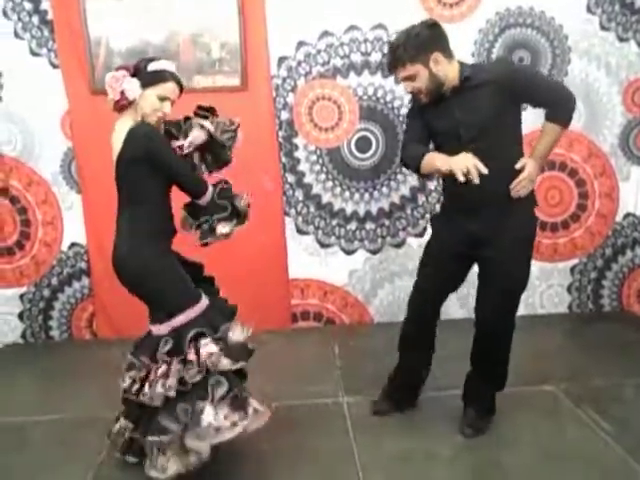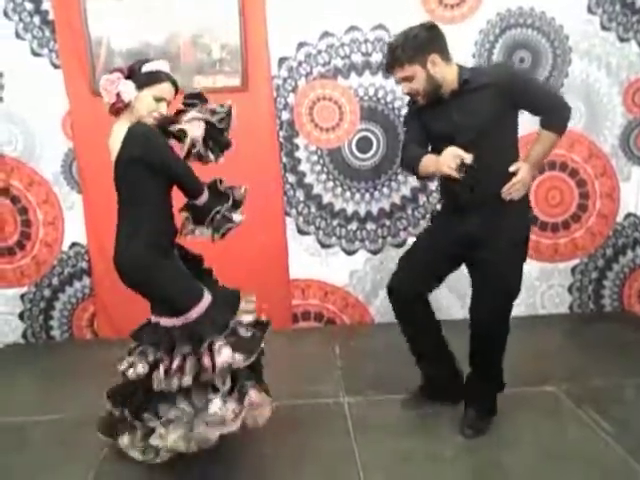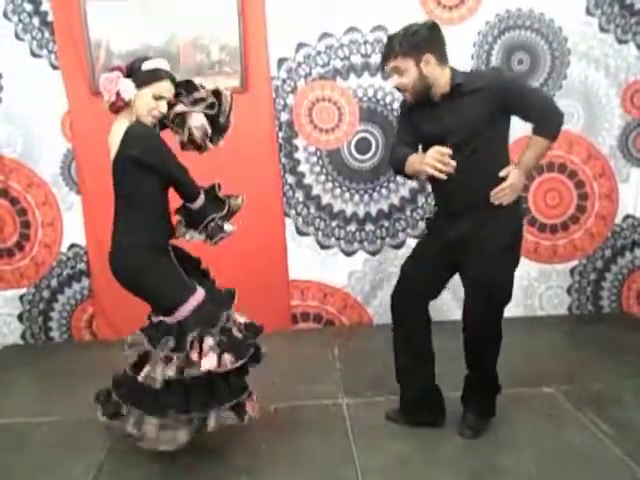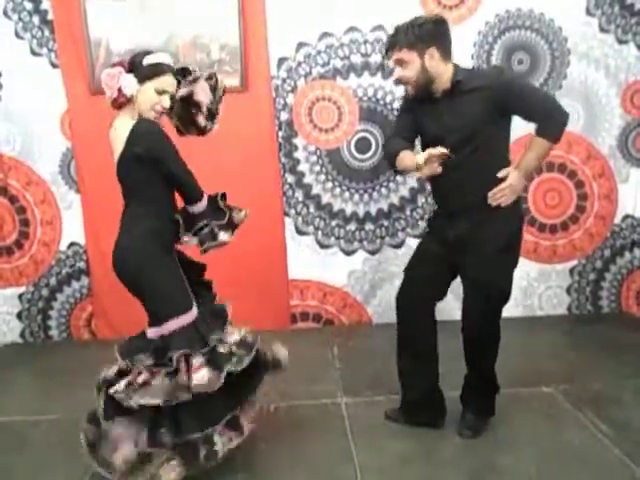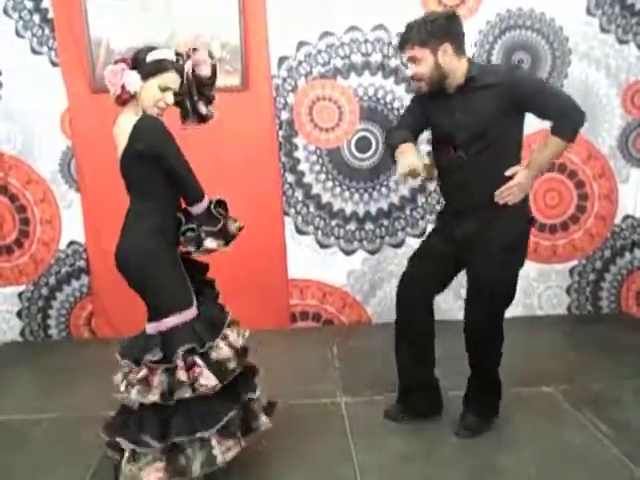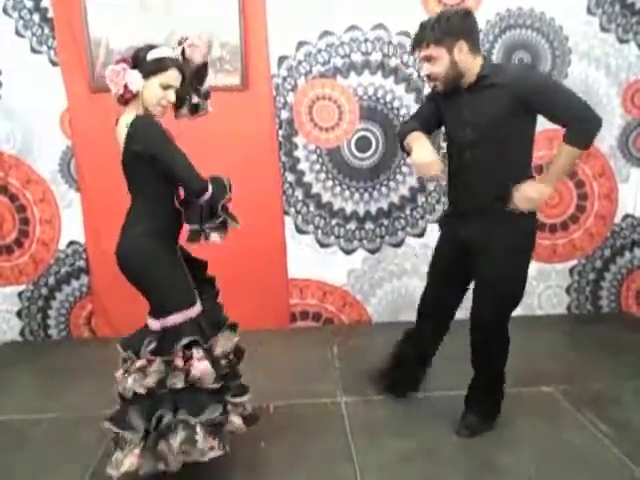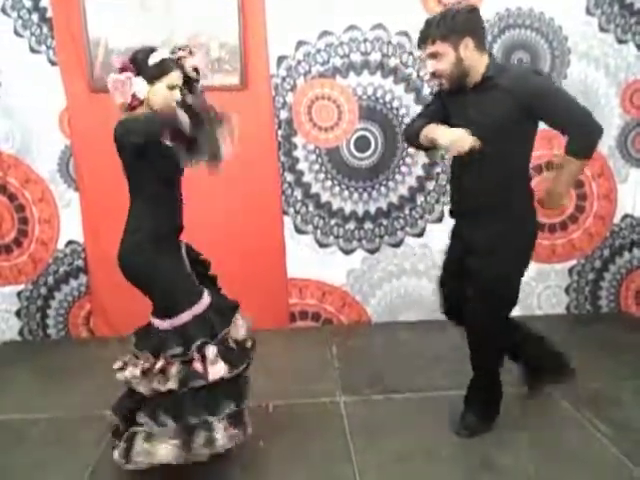
dt=0.2s
person 1, frame 1
left shoulder: (502, 78)
right shoulder: (423, 104)
left elbow: (562, 101)
right elbow: (412, 153)
left wrist: (537, 161)
right wrist: (447, 161)
left hip: (508, 218)
right hip: (456, 218)
left knee: (494, 315)
right knee: (422, 302)
left ankle: (480, 402)
right ankle: (400, 393)
person 1, frame 2
left shoulder: (499, 82)
right shoulder: (421, 107)
left elbow: (557, 109)
right elbow: (410, 155)
left wrist: (531, 165)
right wrist: (438, 163)
left hip: (503, 220)
right hip: (453, 218)
left knee: (489, 316)
right knee: (404, 287)
left ankle: (480, 402)
right ankle: (442, 381)
person 1, frame 3
left shoulder: (490, 86)
right shoulder: (413, 107)
left elbow: (549, 115)
right elbow: (399, 154)
left wrist: (522, 171)
right wrist: (422, 161)
left hip: (493, 225)
right hip: (445, 224)
left knee: (481, 320)
right knee: (406, 299)
left ankle: (479, 405)
right ankle: (421, 403)
person 1, frame 4
left shoulder: (492, 85)
right shoulder: (416, 101)
left elbow: (554, 116)
right elbow: (395, 143)
left wrist: (521, 173)
right wrist: (413, 161)
left hip: (492, 225)
right hip: (445, 223)
left knee: (479, 319)
right knee: (412, 302)
left ankle: (478, 405)
right ankle: (421, 404)
person 1, frame 5
left shoulder: (506, 82)
right shoulder: (430, 96)
left elbow: (569, 115)
right elbow: (400, 130)
left wrist: (531, 171)
right wrist: (406, 155)
left hip: (499, 224)
right hip: (453, 220)
left knee: (483, 318)
right knee: (412, 292)
left ankle: (481, 405)
right ankle: (417, 398)
person 1, frame 6
left shoulder: (519, 82)
right shoulder: (444, 94)
left elbow: (585, 121)
right elbow: (412, 126)
left wrist: (546, 183)
right wrist: (418, 144)
left hip: (505, 228)
right hip: (458, 223)
left knee: (488, 319)
right knee: (434, 304)
left ankle: (483, 406)
right ankle: (402, 375)
person 1, frame 7
left shoulder: (522, 85)
right shoulder: (452, 92)
left elbow: (585, 129)
right elbow: (413, 129)
left wrist: (556, 188)
right wrist: (439, 133)
left hip: (505, 230)
right hip: (469, 226)
left knee: (485, 320)
right knee: (457, 305)
left ankle: (482, 407)
right ankle: (540, 362)
person 2, frame 1
left shoulder: (132, 133)
right shoulder: (145, 137)
left elbow: (185, 131)
right elbow: (193, 184)
left wrist: (197, 131)
right wrist: (224, 210)
left hip: (138, 252)
right hip: (145, 255)
left knee: (174, 330)
right knee: (199, 325)
left ankle: (152, 431)
person 2, frame 2
left shoulder: (127, 133)
right shoulder: (143, 137)
left elbow: (180, 117)
right elbow: (189, 183)
left wrist: (191, 123)
right wrist: (217, 208)
left hip: (141, 250)
right hip: (147, 256)
left knee: (178, 323)
right knee: (211, 318)
left ankle: (152, 421)
person 2, frame 3
left shoulder: (125, 131)
right shoulder: (141, 136)
left elbow: (180, 109)
right elbow: (184, 184)
left wrist: (192, 114)
right wrist: (210, 213)
left hip: (137, 249)
right hip: (142, 255)
left knee: (177, 323)
right knee: (199, 317)
person 2, frame 4
left shoulder: (125, 128)
right shoulder: (146, 133)
left elbow: (181, 110)
right elbow: (186, 184)
left wrist: (194, 93)
right wrist: (211, 216)
left hip: (142, 247)
right hip: (146, 253)
left knee: (185, 328)
right knee: (184, 337)
right ankle: (166, 445)
person 2, frame 5
left shoulder: (129, 125)
right shoulder: (149, 129)
left elbow: (192, 106)
right elbow: (187, 182)
left wrist: (194, 72)
right wrist: (209, 218)
left hip: (145, 244)
right hip: (149, 249)
left knee: (186, 327)
right knee: (184, 337)
right ankle: (170, 444)
person 2, frame 6
left shoulder: (137, 123)
right shoulder: (144, 129)
left elbow: (190, 97)
right elbow: (190, 179)
left wrist: (191, 63)
right wrist: (211, 201)
left hip: (150, 243)
right hip: (148, 248)
left knee: (176, 329)
right knee: (186, 330)
right ankle: (168, 431)
person 2, frame 7
left shoulder: (149, 127)
right shoulder: (132, 129)
left elbow: (175, 123)
right elbow: (174, 123)
left wrist: (184, 67)
right wrist: (198, 120)
left hip: (161, 245)
right hip: (147, 251)
left knee: (178, 330)
right knee: (204, 322)
right ankle: (188, 430)
